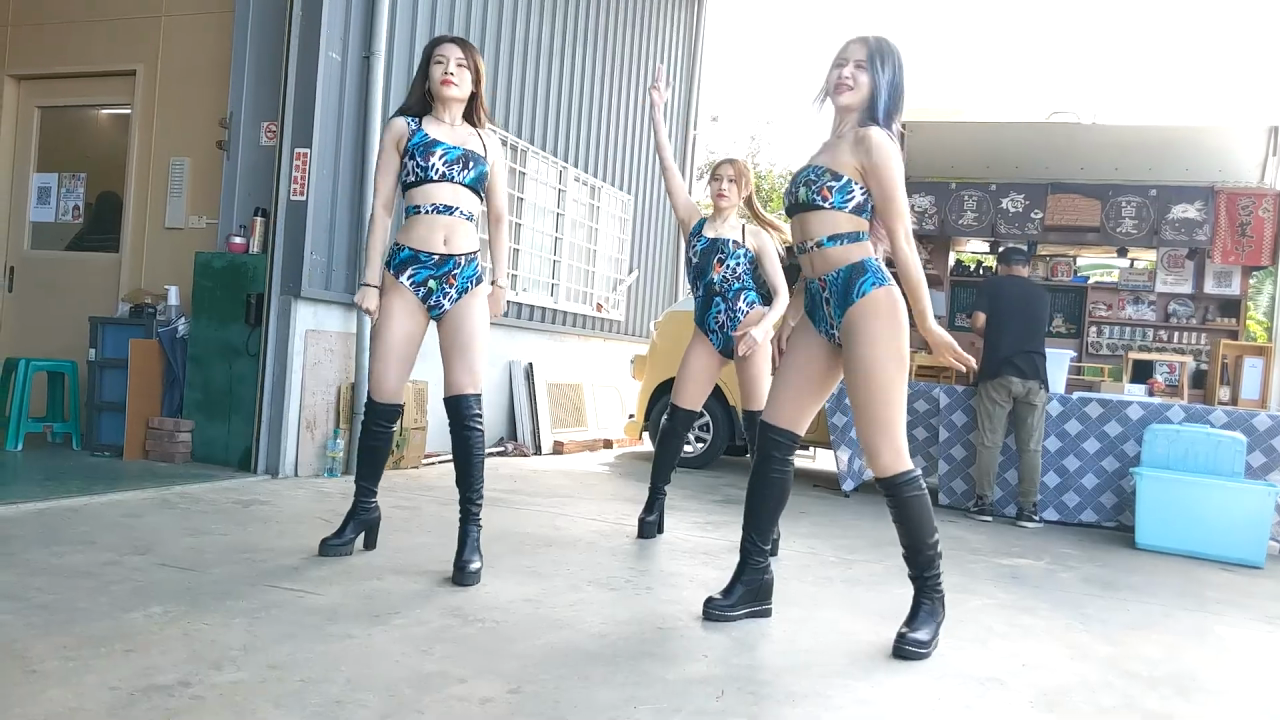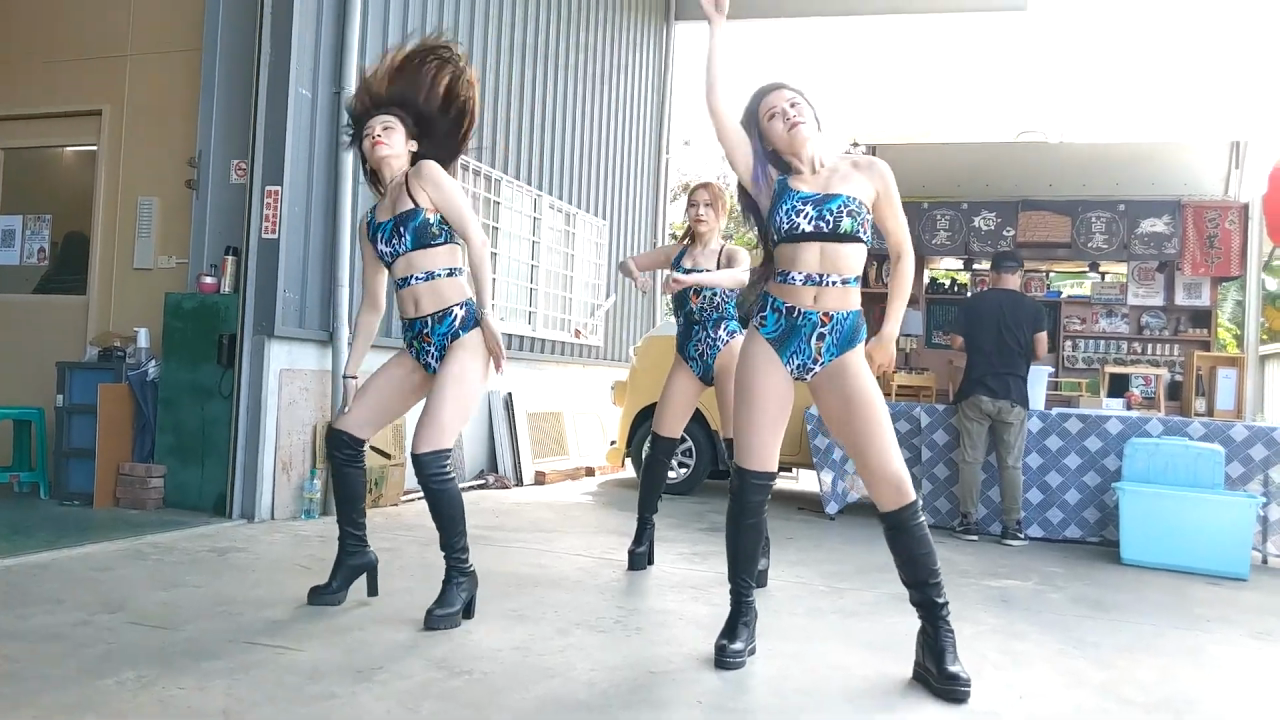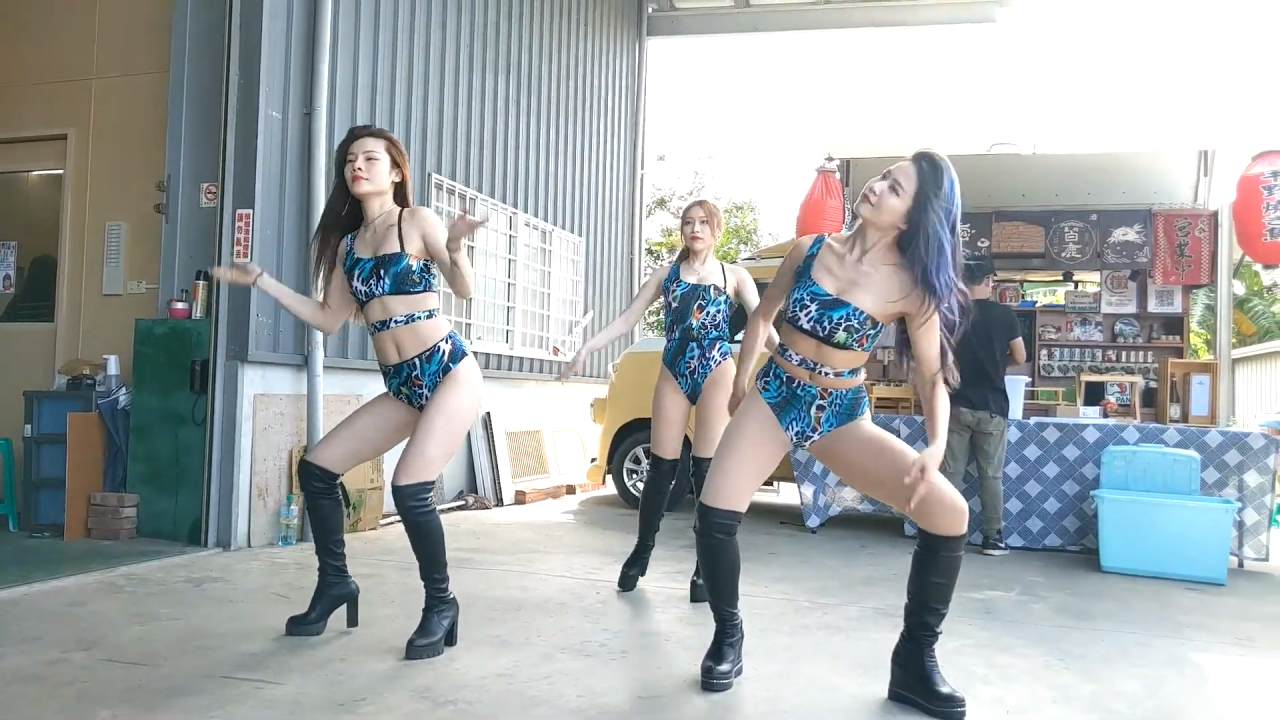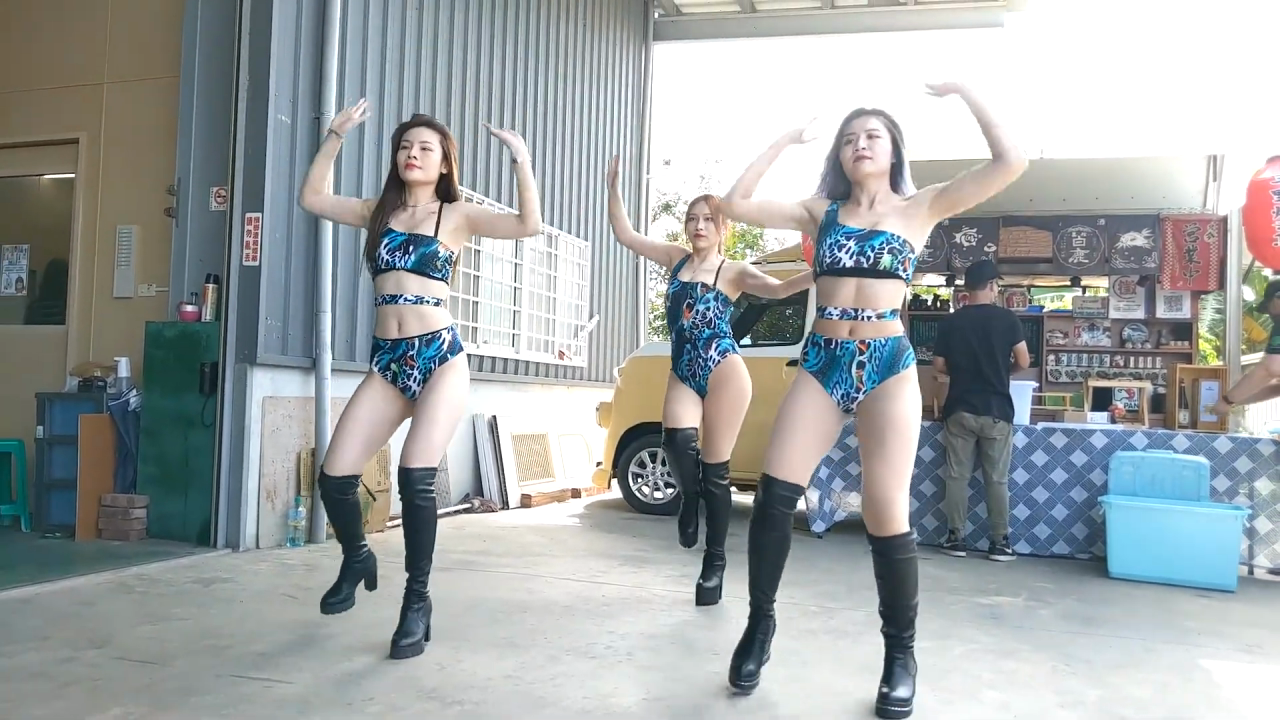
dt=1s
person 1, frame 1
left shoulder: (872, 140)
right shoulder: (821, 153)
left elbow: (897, 235)
left wrist: (927, 324)
right wrist: (792, 313)
left hip: (865, 296)
right hip: (817, 305)
left knee: (884, 453)
right knee: (774, 434)
left ankle: (928, 597)
right ankle: (753, 576)
person 1, frame 2
left shoulder: (872, 174)
right shoulder: (770, 177)
left elbow: (901, 255)
right elbow: (718, 113)
left wrist: (890, 326)
left hip: (838, 341)
right hip: (772, 336)
left knee: (892, 486)
right knee: (752, 476)
left ankle: (937, 638)
right ankle: (741, 611)
person 1, frame 3
left shoulder: (912, 286)
right shoulder: (811, 249)
left elbow: (933, 378)
right elbow: (764, 312)
left wrist: (936, 447)
right wrist: (744, 372)
left hip: (842, 415)
right hip: (775, 398)
left knee: (947, 511)
right knee: (715, 511)
left ankle: (915, 662)
right ankle: (728, 634)
person 1, frame 4
left shoulder: (919, 210)
right shoulder: (821, 212)
left elbow: (1008, 164)
right elbow: (738, 203)
left wrist: (966, 94)
right wrist: (784, 139)
left hip: (889, 368)
right hip: (822, 364)
left knee: (887, 514)
right knee: (778, 490)
left ankle: (900, 657)
right ankle: (761, 621)
person 2, frame 1
left shoulder: (486, 141)
right shoulder: (404, 127)
left elbow: (499, 215)
right elbow: (382, 208)
left wrist: (501, 282)
right wrist: (369, 279)
left hip: (467, 275)
right hip: (409, 273)
left knee: (465, 405)
right knee: (382, 402)
left ankle: (470, 531)
right ankle: (364, 508)
person 2, frame 2
left shoulder: (428, 174)
right shoulder: (372, 216)
left elbow: (475, 240)
right elbow: (371, 303)
left wrist: (488, 323)
right wrist: (350, 375)
left hip: (461, 334)
right hip: (418, 345)
left knee: (428, 454)
right knee: (343, 436)
left ankle: (459, 575)
right ankle: (354, 552)
person 2, frame 3
left shoulder: (418, 221)
right shoulder: (344, 239)
left elbow: (464, 289)
right elbow: (326, 317)
left wrist: (455, 250)
right wrist: (263, 283)
left hip: (448, 369)
right hip: (399, 384)
left knee: (410, 487)
right knee: (317, 467)
left ankle: (440, 604)
right ankle: (336, 582)
person 2, frame 4
left shoulder: (456, 215)
right shoulder: (379, 212)
left elbow: (527, 223)
right elbow: (311, 198)
left wrist: (520, 158)
right wrist: (337, 135)
left hip: (440, 357)
right hip: (387, 361)
left knee: (418, 475)
right knee: (336, 473)
left ankle: (416, 603)
right ankle: (357, 560)
person 3, frame 1
left shoulder: (756, 240)
right shoulder: (692, 221)
left elbow: (781, 296)
right elbow: (666, 162)
left wrist: (759, 329)
right wrist: (657, 107)
left hip: (749, 330)
right hip: (708, 335)
left knee: (758, 426)
right knee: (676, 419)
right ankle: (655, 502)
person 3, frame 2
left shoulder: (733, 255)
right shoulder: (675, 254)
left elbow: (741, 277)
right elbow: (629, 263)
left wrist: (695, 279)
right wrist: (636, 273)
left hip: (729, 353)
right hip: (689, 359)
left knee: (739, 448)
right knee: (661, 445)
right ankle: (643, 530)
person 3, frame 3
left shoulder: (734, 275)
right shoulder: (665, 276)
right elbow: (625, 320)
right wrist: (586, 348)
left hip: (716, 374)
right hip: (673, 375)
left knee: (706, 467)
right knee: (661, 467)
right ankle: (642, 549)
person 3, frame 4
left shoulder: (732, 269)
right shoulder: (677, 258)
left elbow: (779, 288)
right elbow: (625, 234)
left wrist: (811, 274)
right wrist: (614, 185)
left hip: (724, 372)
right hip: (683, 375)
left knee: (714, 469)
right knee: (677, 442)
left ankle: (714, 565)
right ankle: (691, 499)
person 4, frame 1
left shoulder: (991, 285)
right shoulder: (1041, 293)
left elbow: (978, 322)
left hip: (998, 373)
right hip: (1034, 375)
left knee: (989, 442)
right knee: (1030, 447)
left ankle: (983, 503)
right ankle: (1028, 509)
person 4, frame 2
left shoulder: (973, 303)
right shoulder: (1033, 308)
left elbow: (957, 343)
right elbow: (1040, 353)
left hip: (975, 393)
right hip: (1012, 395)
left knee: (971, 460)
right knee: (1011, 464)
left ankle: (968, 522)
right ankle: (1012, 527)
person 4, frame 3
right shoulder: (1003, 315)
right elbow: (1019, 357)
left hip: (957, 404)
right hip: (991, 406)
left knee: (952, 471)
right knee: (991, 474)
right ankle: (993, 537)
person 4, frame 4
left shoulder: (951, 322)
right shoulder: (1007, 319)
left elbow: (939, 365)
right elbow: (1023, 362)
left hip: (960, 409)
right hip: (996, 410)
left knee: (957, 476)
right knee: (997, 479)
left ankle: (956, 538)
right ankle: (1000, 542)
